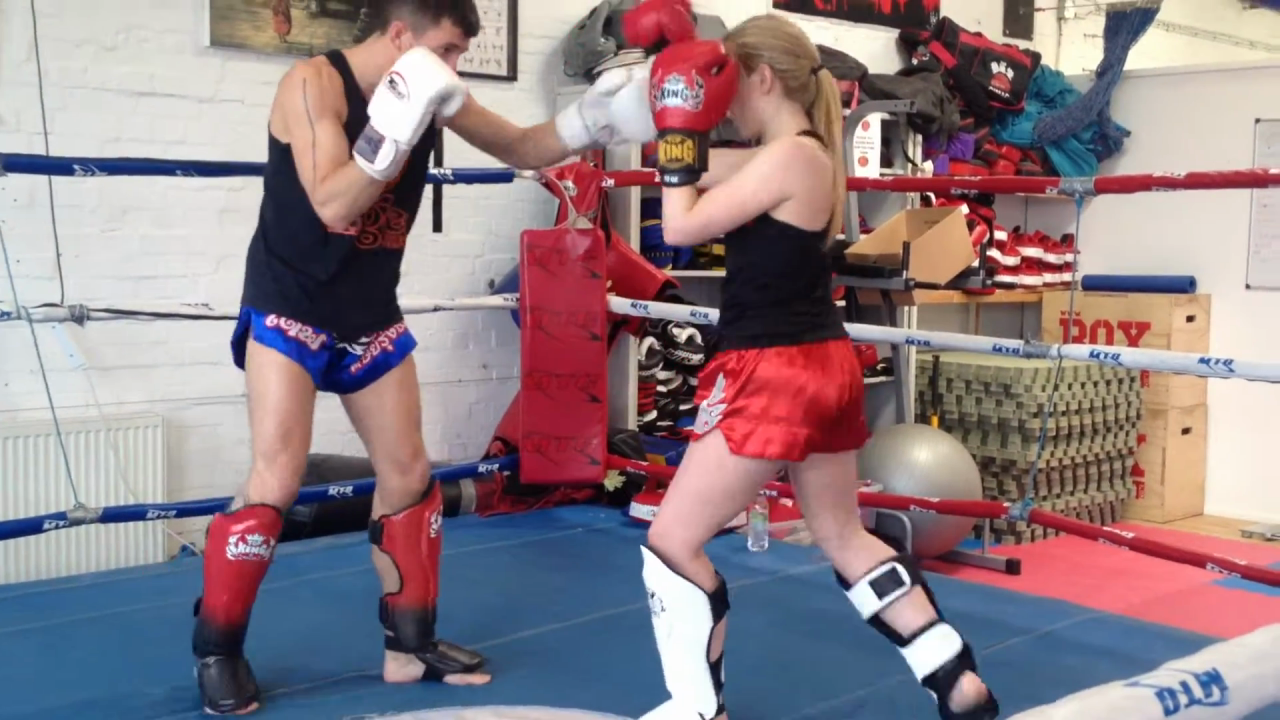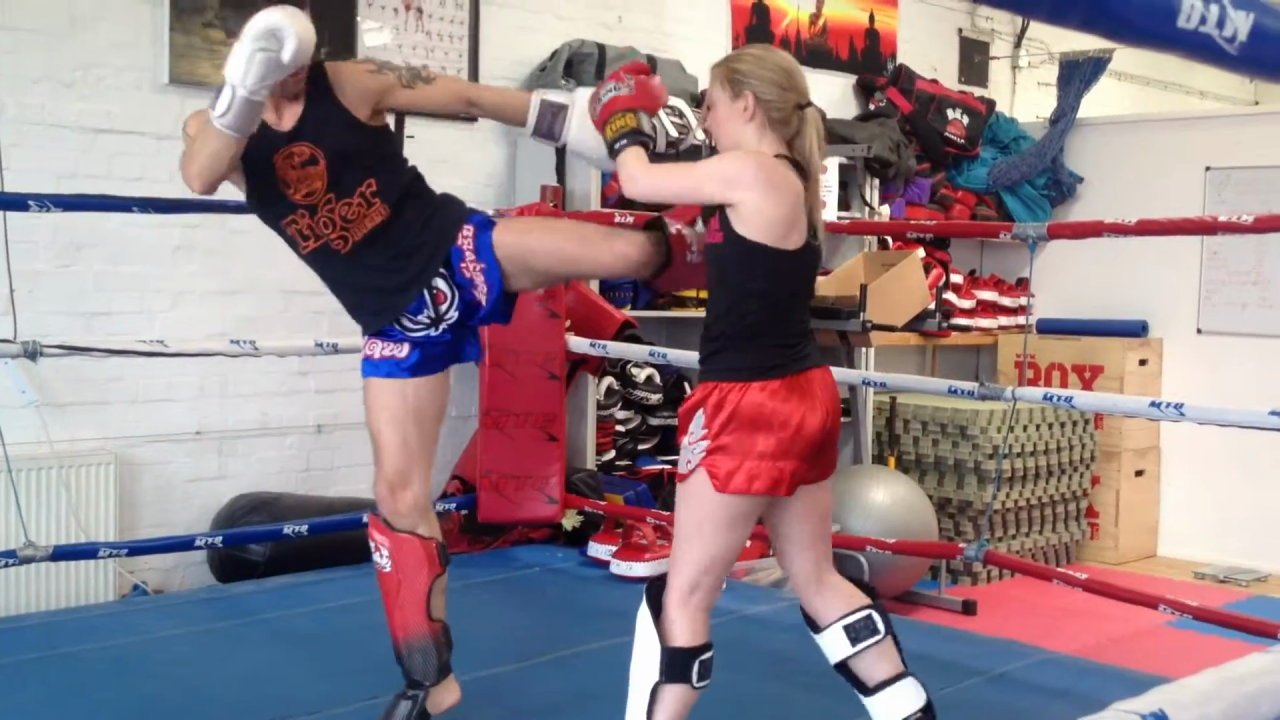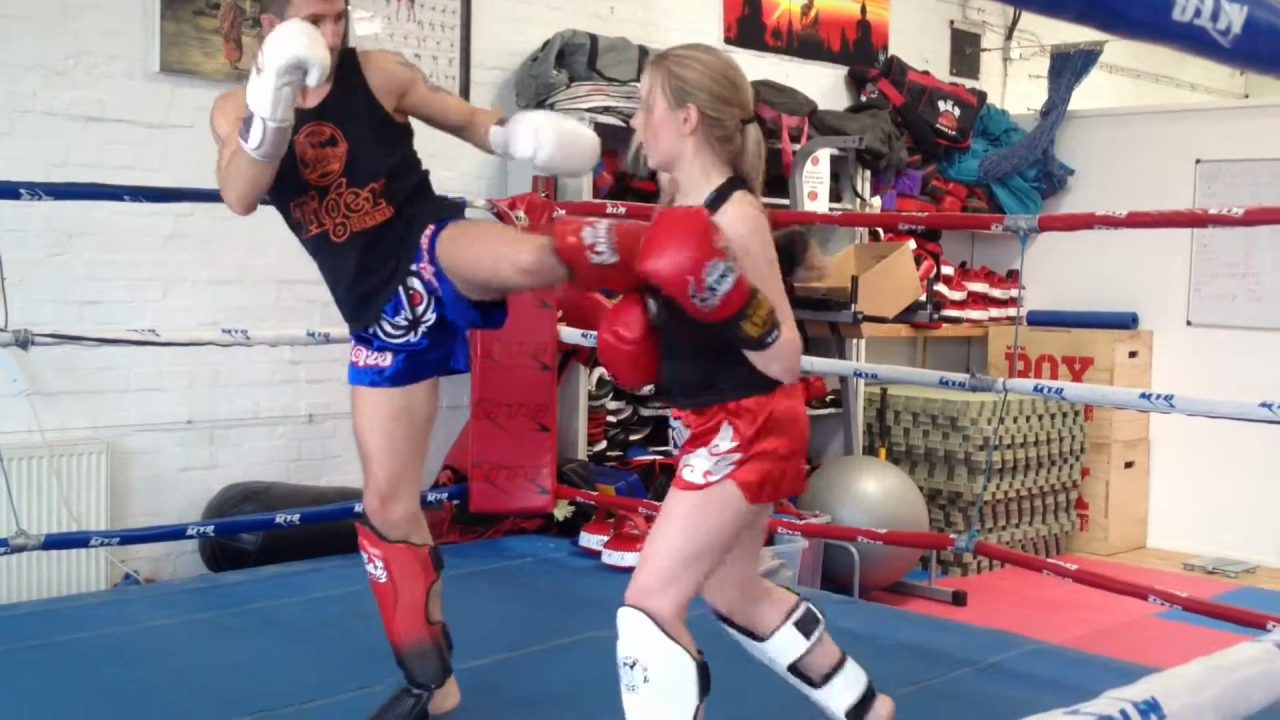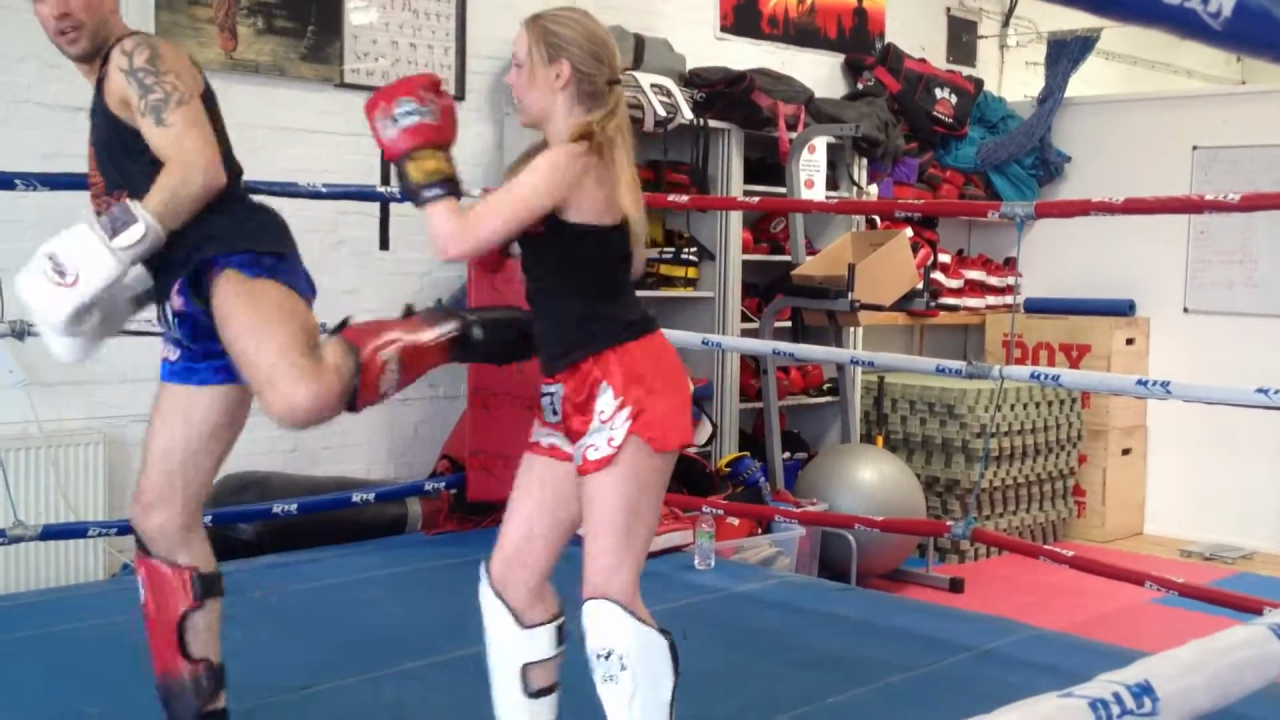
dt=0.7s
person 1, frame 1
left shoulder: (434, 91)
right shoulder: (314, 83)
left elbow: (519, 145)
right elbow: (334, 207)
left wrist: (596, 114)
right wrist: (394, 124)
left hip: (370, 316)
right hip: (287, 309)
left knee: (408, 481)
right knee: (276, 480)
left ankle: (410, 645)
right ankle: (218, 651)
person 1, frame 2
left shoulder: (349, 82)
right shoulder: (224, 128)
left elbow: (468, 97)
right elbow: (199, 176)
left wrist: (568, 117)
right wrist: (243, 89)
left hip: (458, 252)
right hip: (398, 320)
left knee: (631, 253)
right knee: (399, 492)
left ankle: (676, 248)
person 1, frame 3
left shoulder: (380, 74)
right shoulder: (234, 110)
left elbow: (466, 120)
right elbow: (239, 196)
left wrist: (520, 132)
right wrist: (274, 103)
left hip: (434, 250)
right hip: (382, 323)
left knee: (530, 262)
right knee: (387, 501)
left ankle: (636, 244)
person 1, frame 4
left shoulder: (138, 59)
right shoulder: (110, 97)
left elbow: (203, 173)
left wrist: (110, 249)
right wrist: (109, 299)
left hip: (237, 263)
right hip: (197, 312)
left knee: (299, 396)
right knee: (162, 514)
left ankle: (462, 333)
person 2, frame 1
left shoulder: (789, 158)
right shoulder: (810, 151)
left elbow: (680, 226)
right elbow: (717, 173)
left wrist: (681, 125)
right wrist: (669, 60)
left hip: (772, 375)
right hip: (826, 365)
left knee: (672, 541)
right knee: (843, 539)
person 2, frame 2
left shoulder: (750, 172)
right shoulder: (794, 180)
left elbow: (636, 181)
left wrist: (624, 118)
left hip: (751, 406)
right hip: (803, 397)
left knee: (684, 593)
right knee: (814, 579)
person 2, frame 3
left shoulder: (739, 215)
right shoulder: (683, 192)
left elbow: (786, 362)
left wrist: (724, 295)
right wrist: (642, 308)
left hip: (735, 428)
right hip: (717, 417)
left knee: (649, 604)
right knee: (729, 593)
person 2, frame 4
left shoulder: (575, 161)
right shoulder: (563, 157)
left elbow: (459, 239)
left wrist: (416, 152)
left hip: (620, 384)
right hip: (570, 388)
left knee: (608, 590)
right knee: (511, 573)
